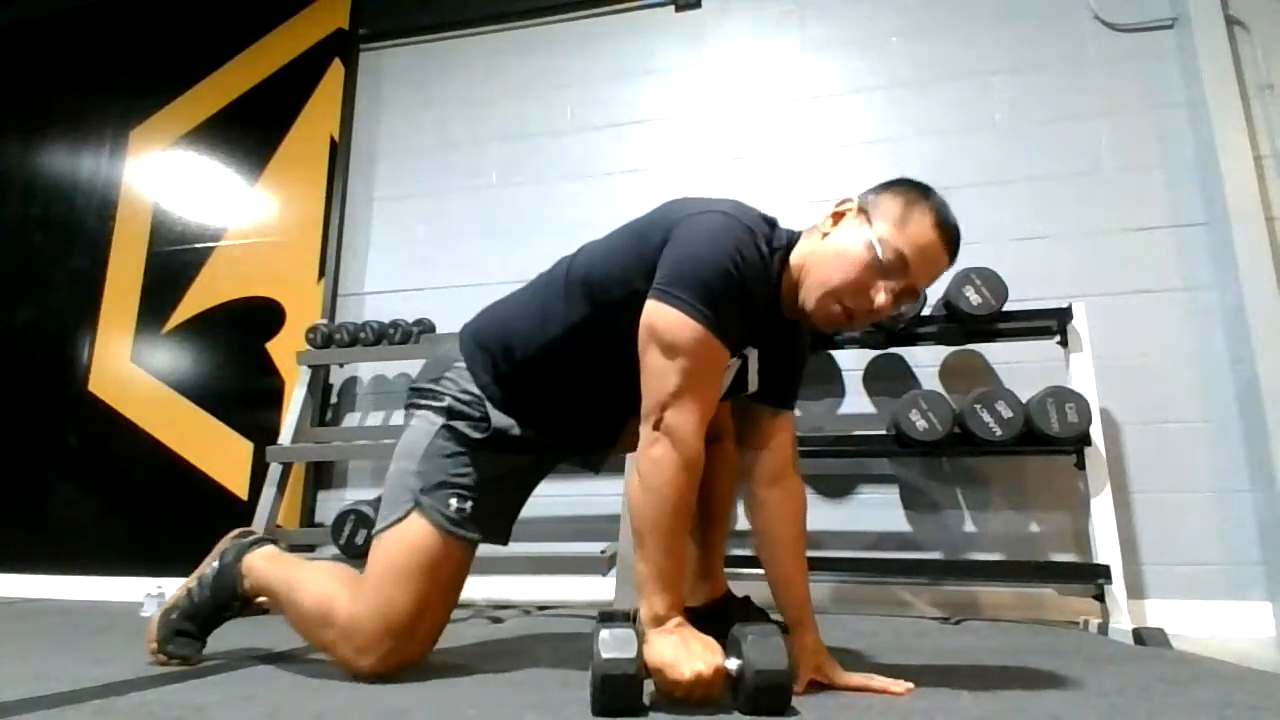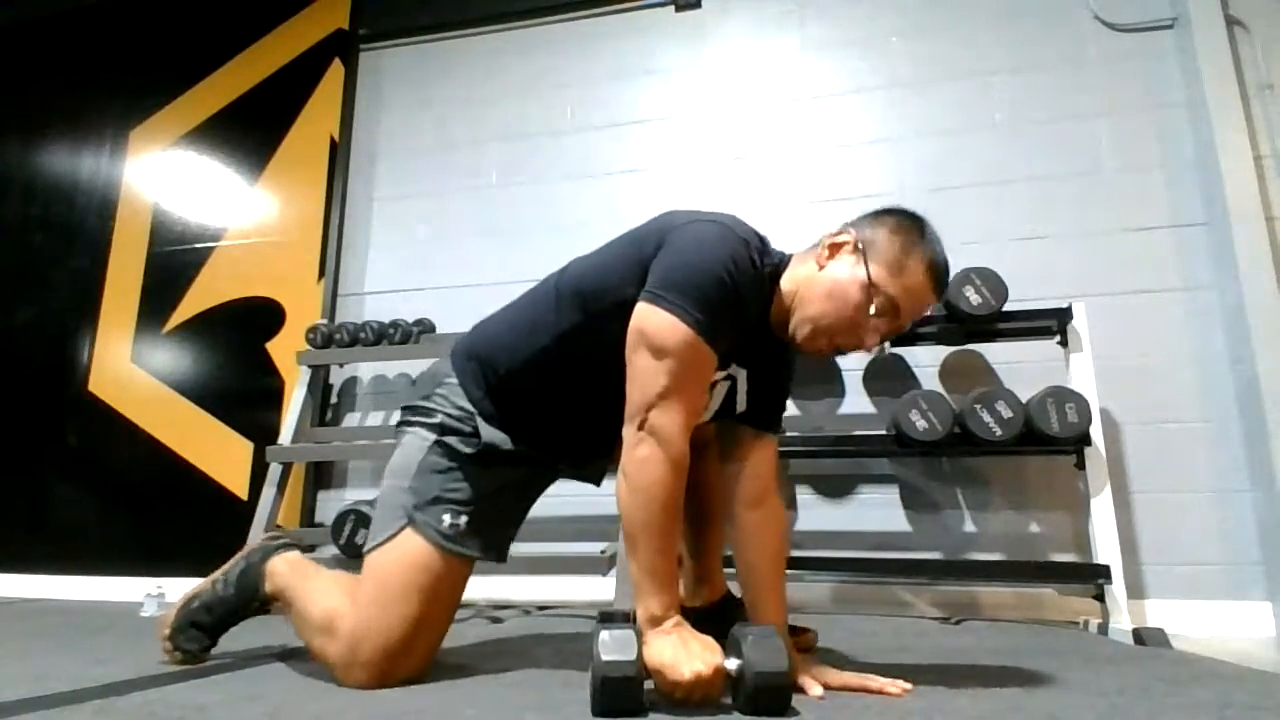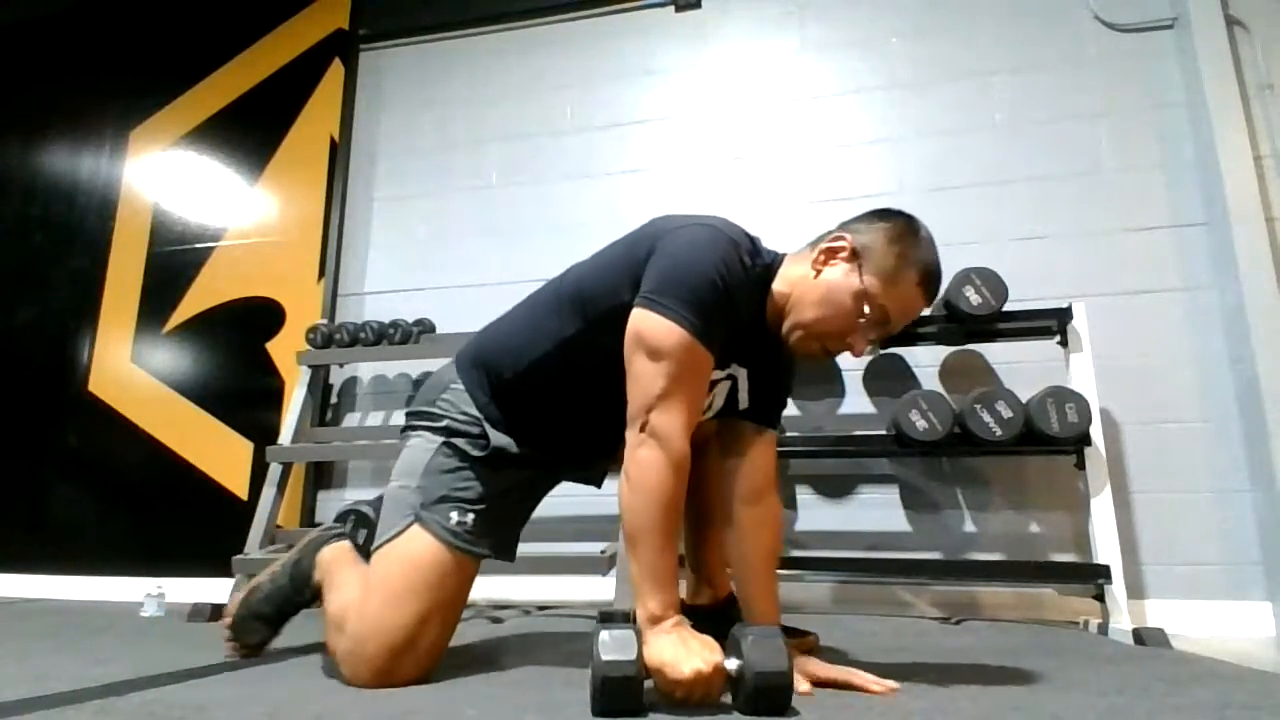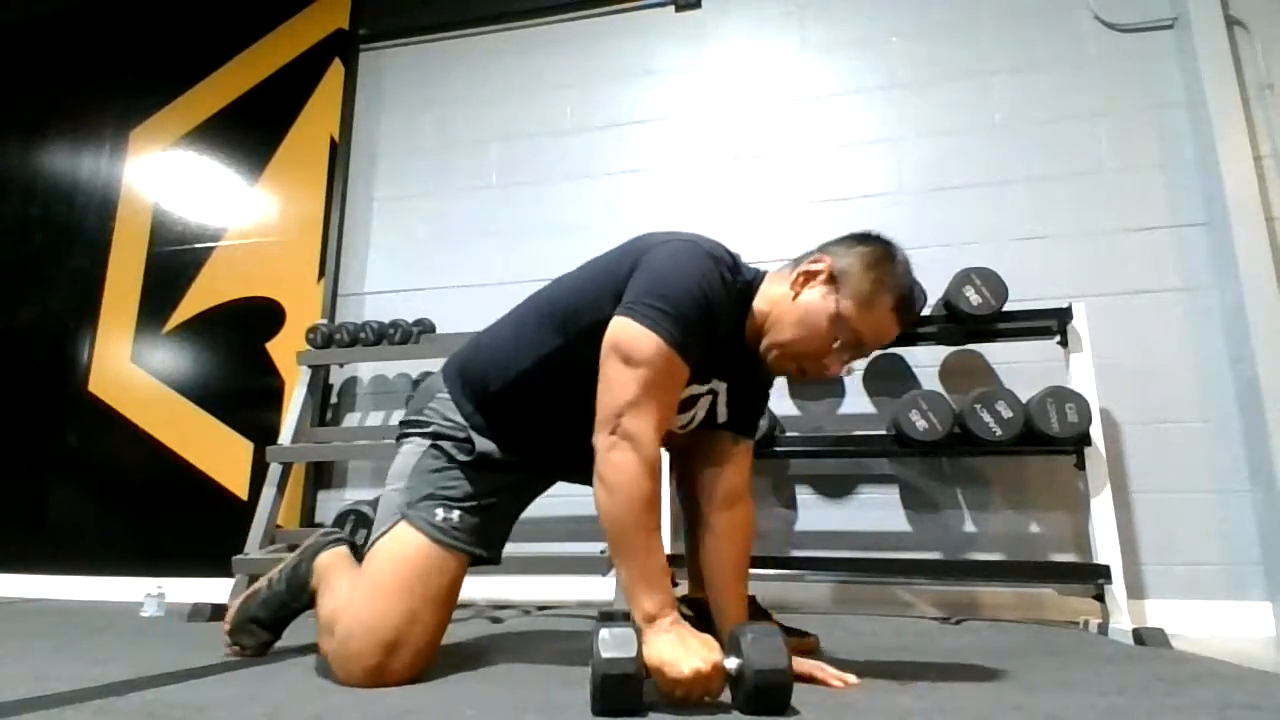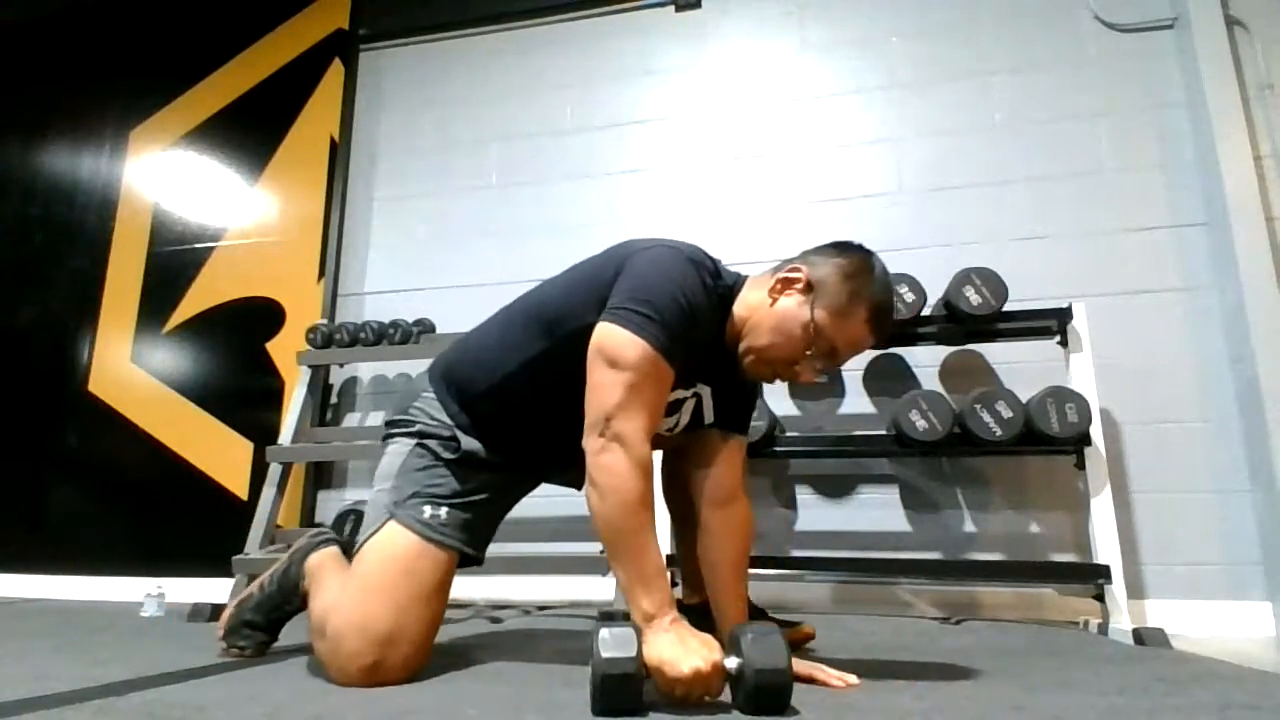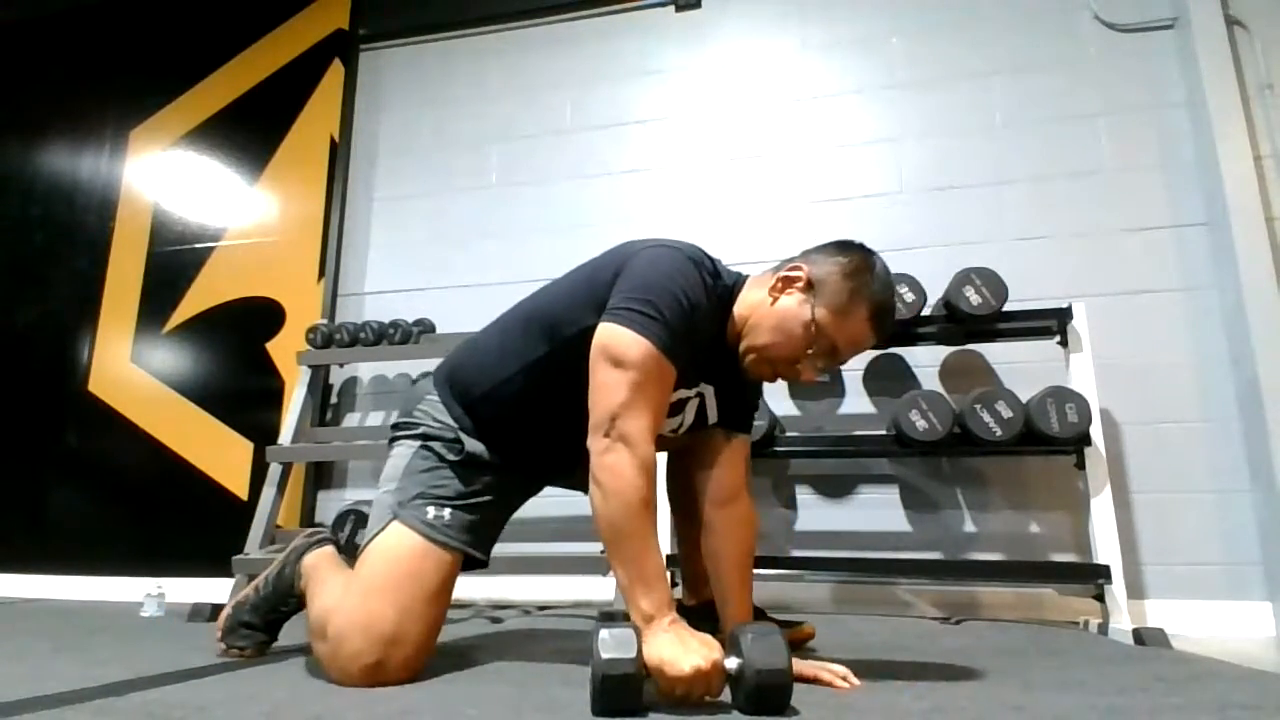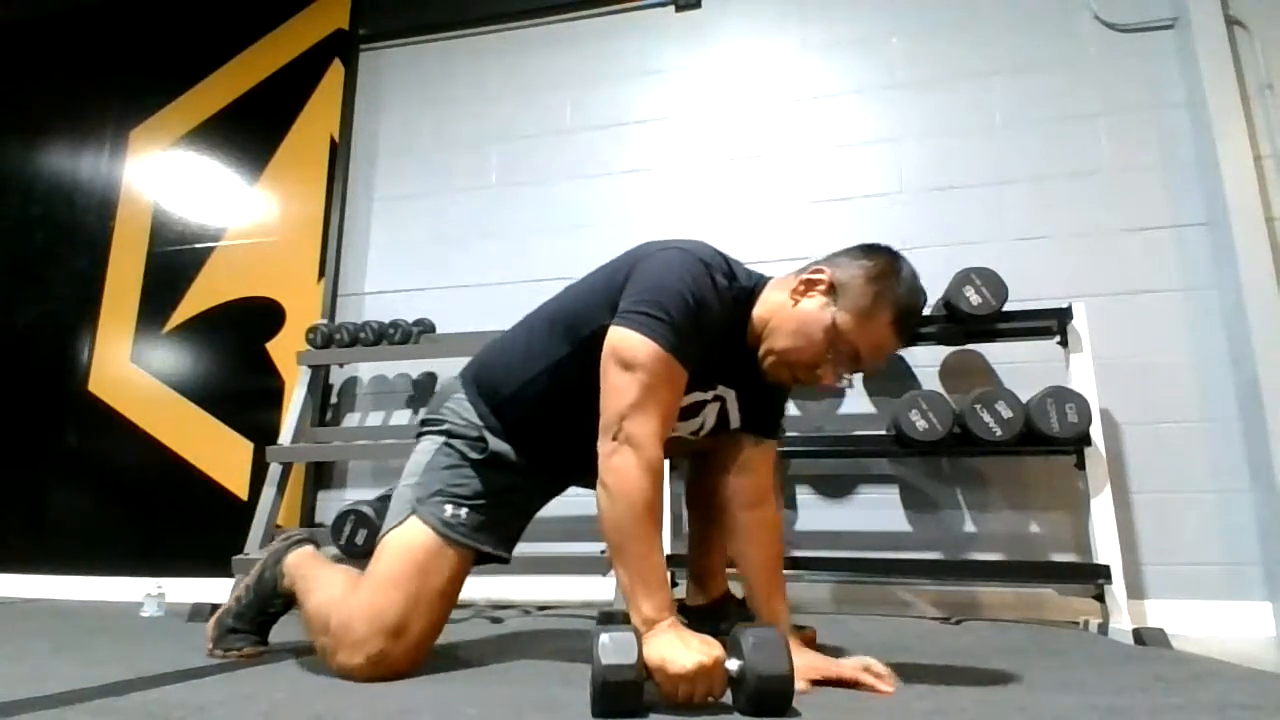
dt=0.2s
person 1, frame 1
left shoulder: (785, 334)
right shoulder: (723, 245)
left elbow: (772, 475)
right elbow: (665, 435)
left wrist: (802, 642)
right wrist: (662, 624)
left hip: (579, 415)
right hip: (482, 401)
right knee: (377, 641)
left ankle: (708, 600)
right ankle: (254, 567)
person 1, frame 2
left shoulder: (771, 356)
right shoulder: (715, 257)
left elbow: (752, 495)
right elbow: (653, 436)
left wrist: (778, 646)
right wrist: (659, 626)
left hip: (569, 431)
right hip: (473, 415)
right knee: (373, 657)
left ankle: (705, 601)
right ankle: (278, 571)
person 1, frame 3
left shoulder: (771, 353)
right shoulder: (708, 259)
left elbow: (747, 492)
right elbow: (654, 439)
right wrist: (661, 626)
left hip: (578, 433)
right hip: (479, 420)
right knee: (380, 658)
left ankle: (711, 602)
right ankle: (328, 563)
person 1, frame 4
left shoulder: (751, 364)
right shoulder: (689, 276)
left elbow: (722, 498)
right elbow: (623, 445)
left wrist: (733, 639)
right wrist: (660, 625)
left hip: (564, 442)
right hip: (469, 428)
right knee: (373, 659)
left ankle: (706, 603)
right ankle: (325, 567)
person 1, frame 5
left shoulder: (735, 367)
right shoulder: (671, 281)
left elbow: (717, 499)
right elbow: (614, 447)
left wrist: (732, 639)
right wrist: (658, 625)
left hip: (554, 441)
right hip: (457, 430)
right knee: (368, 656)
left ankle: (698, 603)
right ankle: (315, 566)
person 1, frame 6
left shoulder: (739, 366)
right shoulder: (671, 280)
left elbow: (722, 496)
right elbow: (619, 447)
left wrist: (741, 636)
right wrist: (656, 624)
left hip: (558, 443)
right hip: (461, 431)
right knee: (369, 656)
left ankle: (700, 603)
right ankle: (311, 566)
person 1, frame 7
left shoulder: (766, 369)
right shoulder: (686, 283)
left elbow: (752, 504)
right elbow: (627, 447)
left wrist: (786, 641)
right wrist: (654, 626)
left hip: (577, 445)
right hip: (485, 430)
right knee: (372, 647)
left ankle: (705, 604)
right ankle: (294, 567)
